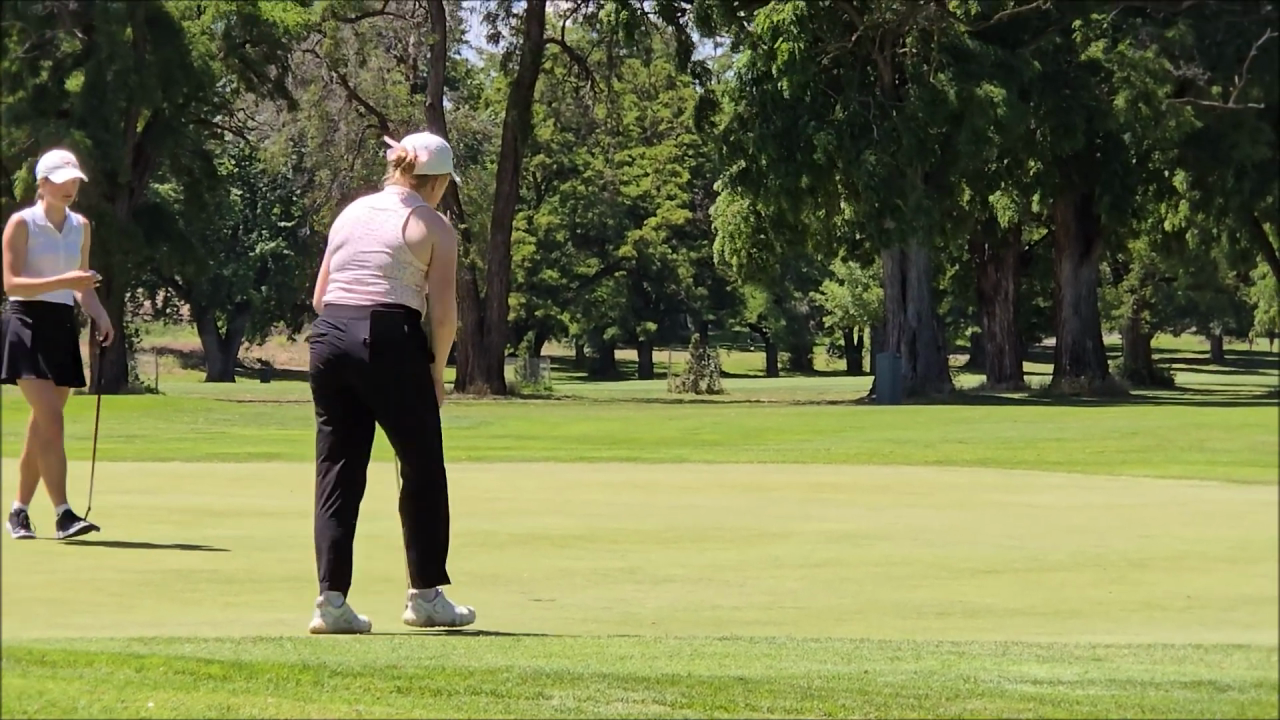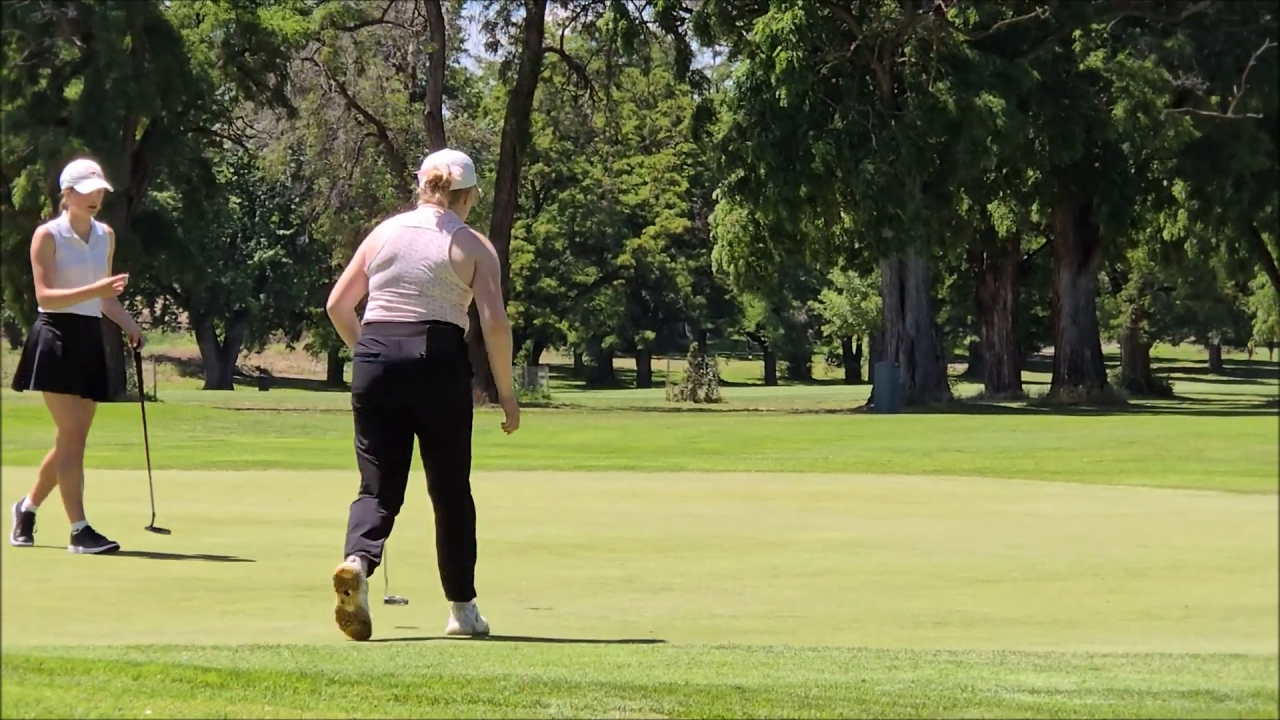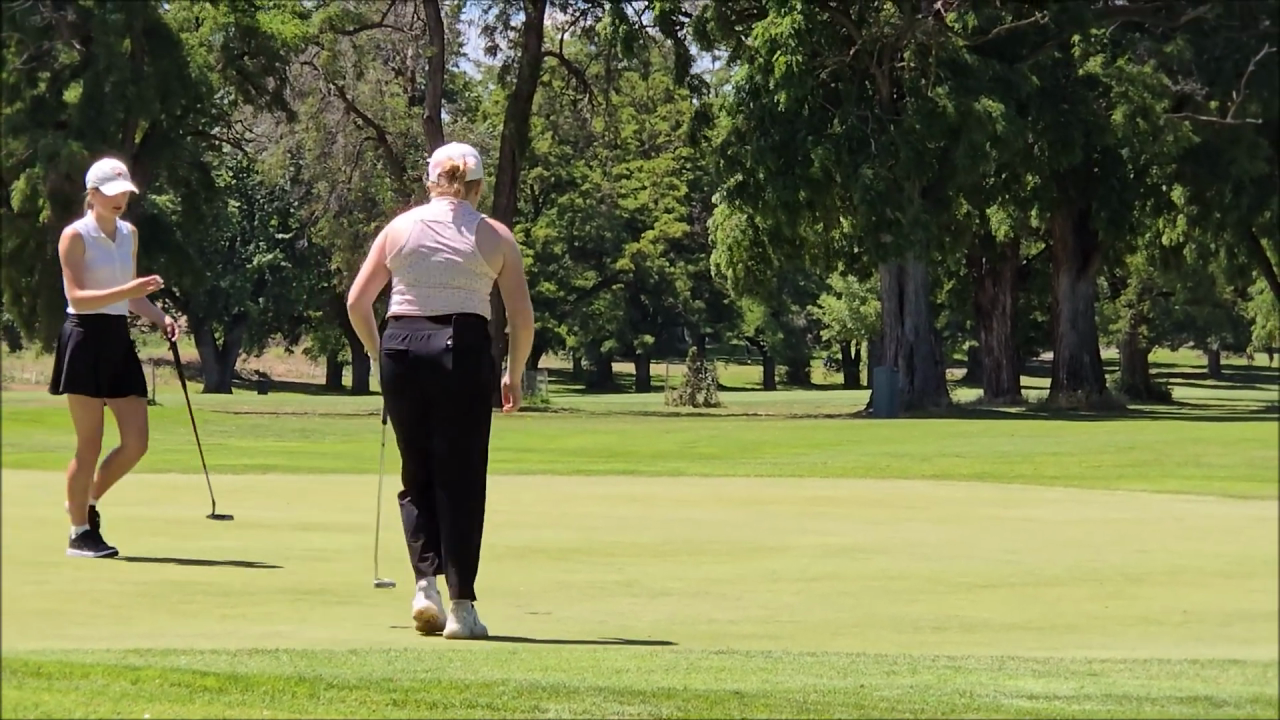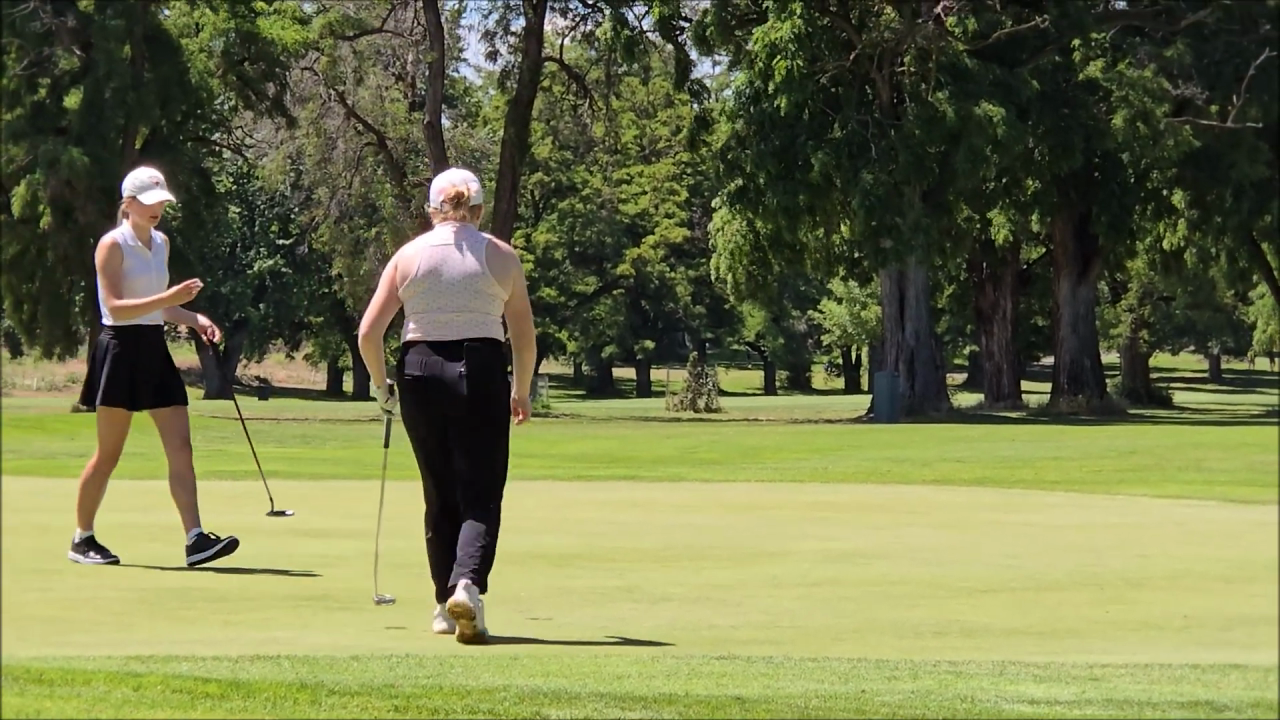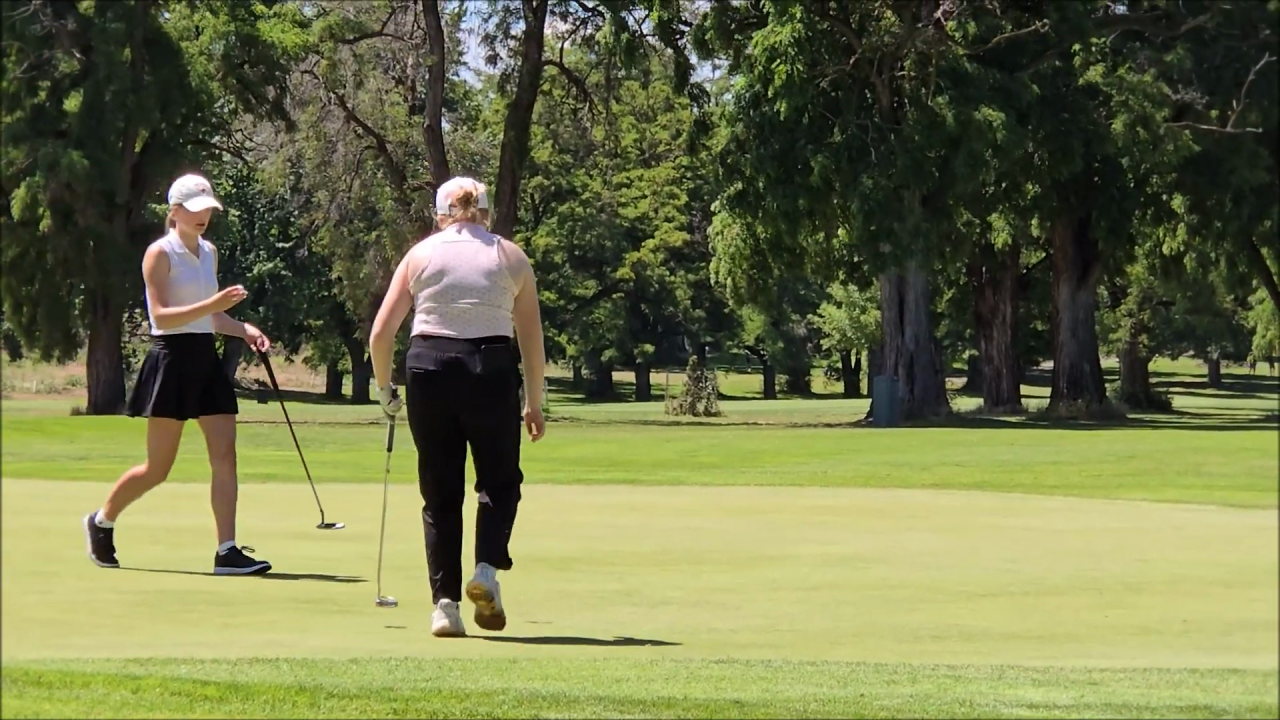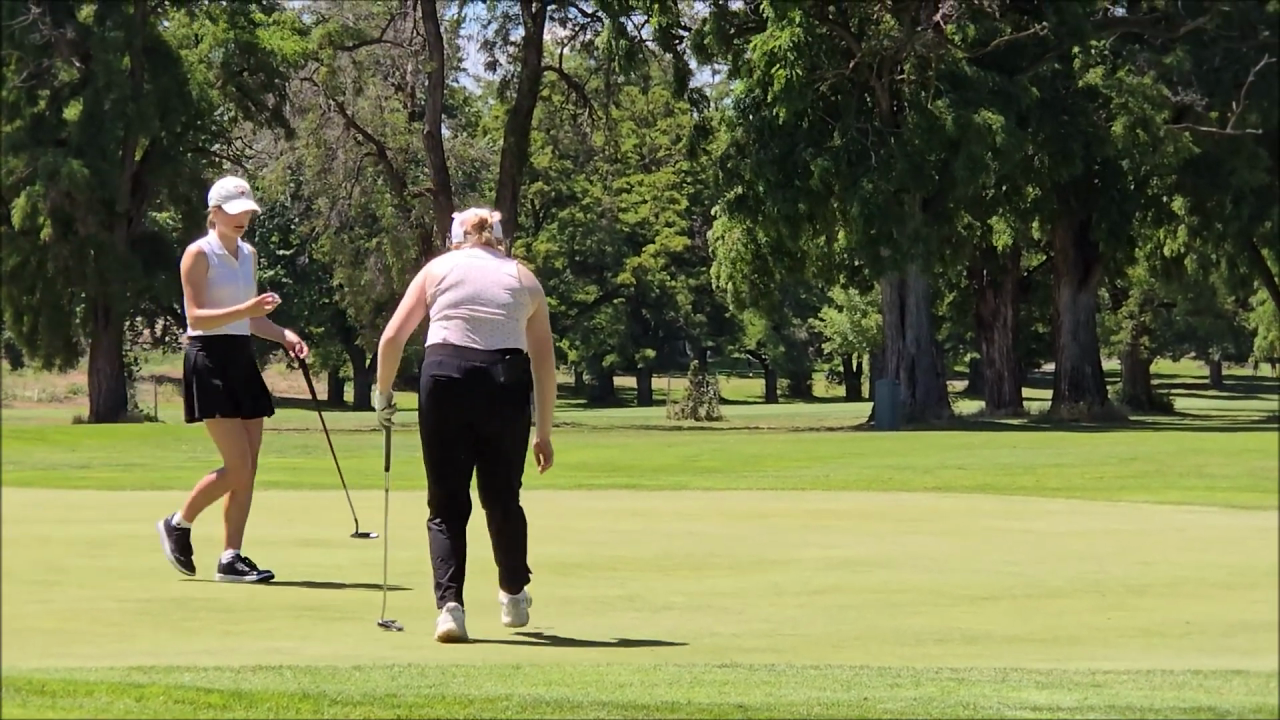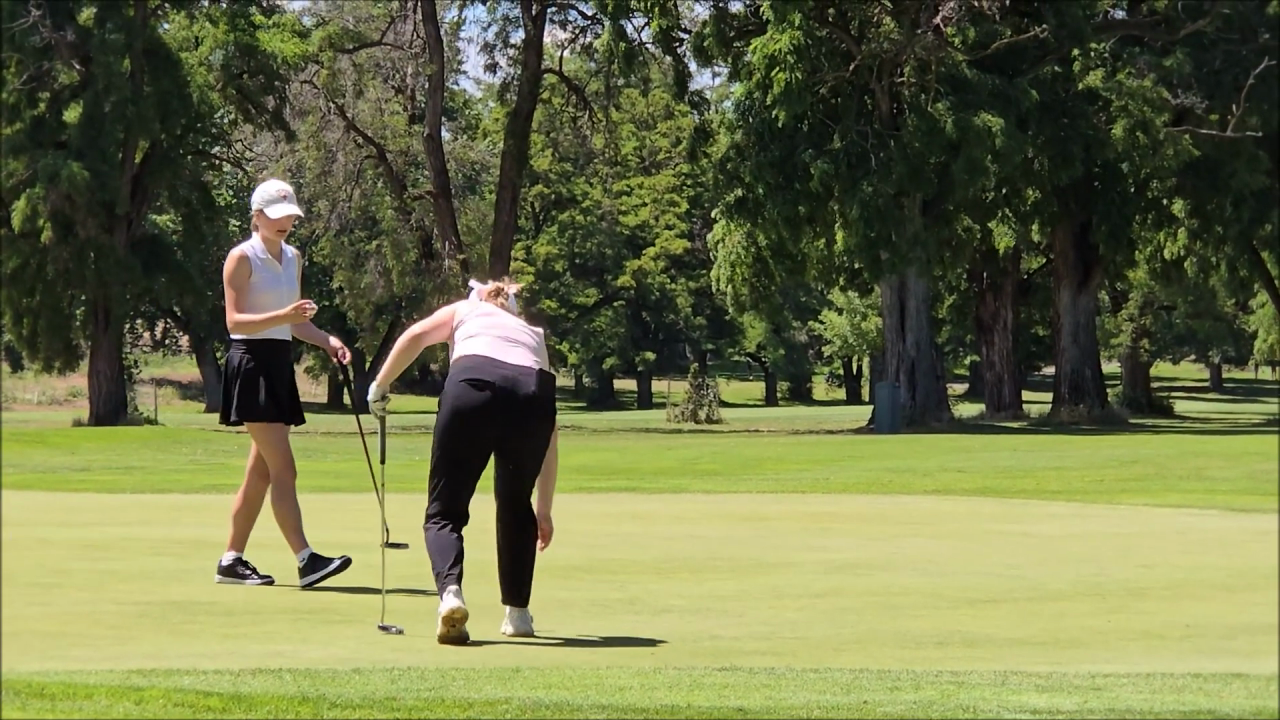
dt=0.2s
person 1, frame 1
left shoulder: (351, 212)
right shoulder: (434, 225)
left elbow: (320, 295)
right elbow: (444, 311)
right wrist: (436, 371)
left hip: (329, 338)
right hip: (389, 344)
left knee: (338, 475)
right knee: (423, 473)
left ankle: (332, 600)
right ankle: (426, 596)
person 1, frame 2
left shoulder: (384, 231)
right shoulder: (474, 245)
left elbow: (337, 305)
right elbow: (495, 325)
right wrist: (507, 393)
left hip: (376, 357)
right hip: (438, 360)
left knee: (378, 485)
right knee: (451, 490)
left ankle: (357, 563)
right ankle: (462, 608)
person 1, frame 3
left shoulder: (400, 226)
right shoulder: (495, 234)
left elbow: (357, 302)
right elbow: (522, 317)
left wrist: (381, 352)
right wrist: (514, 374)
left hip: (403, 349)
right hip: (464, 353)
left knee: (419, 479)
right knee: (462, 484)
left ankle: (426, 588)
right ankle: (461, 608)
person 1, frame 4
left shoulder: (409, 254)
right shoulder: (502, 255)
left elbow: (368, 332)
right elbow: (524, 337)
left wrist: (380, 383)
right wrist: (521, 390)
left hip: (420, 374)
right hip: (479, 376)
left knee: (441, 498)
right knee: (480, 500)
left ankle: (446, 607)
right ankle: (466, 589)
person 1, frame 5
left shoulder: (421, 253)
right shoulder: (512, 255)
left elbow: (381, 333)
right elbow: (531, 339)
left wrist: (385, 389)
right wrist: (534, 404)
left hip: (428, 368)
right hip: (492, 370)
left knee: (441, 496)
right knee: (499, 484)
left ankle: (446, 605)
right ankle: (485, 571)
person 1, frame 6
left shoulder: (437, 267)
right shoulder: (525, 278)
left elbow: (392, 338)
right elbow: (544, 362)
left wrist: (383, 395)
right wrist: (543, 432)
left hip: (445, 376)
right hip: (506, 382)
left knee: (447, 505)
right knee: (502, 497)
left ankle: (450, 607)
right ankle: (514, 598)
person 1, frame 7
left shoulder: (464, 309)
right shoulder: (533, 335)
left elbow: (414, 335)
right elbow: (550, 432)
left wrist: (379, 385)
right wrist: (545, 510)
left hip: (471, 388)
right hip: (531, 394)
left knee: (443, 512)
right knee: (516, 509)
left ankle: (451, 594)
right ankle: (517, 613)
person 2, frame 1
left shoulder: (81, 226)
left wrist: (101, 315)
right wrist: (63, 279)
left hip: (63, 328)
left knee: (41, 430)
right knee: (51, 421)
right ankle: (62, 514)
person 2, frame 2
left shoulder: (106, 235)
right shoulder: (47, 235)
right elbow: (45, 297)
left wrist: (128, 322)
right wrist: (94, 289)
left hip: (90, 340)
right hip: (55, 338)
left knee: (69, 442)
right knee: (74, 439)
left ankle: (27, 507)
right ankle: (80, 531)
person 2, frame 3
left shoulder: (129, 233)
right shoulder: (75, 235)
right elbow: (77, 297)
left wrist: (159, 315)
right wrist: (127, 289)
left hip: (118, 339)
right hip: (85, 339)
left knee: (137, 442)
right knee: (89, 445)
left ankle: (87, 502)
right ankle: (80, 533)
person 2, frame 4
left shoulder: (161, 242)
right shoulder: (112, 244)
right elbow: (116, 308)
left wrist: (196, 319)
right wrist: (168, 296)
left hip: (155, 350)
right hip: (121, 350)
left knee: (181, 450)
right knee: (109, 455)
left ankle: (195, 539)
right ankle: (82, 538)
person 2, frame 5
left shoulder: (209, 251)
right shoulder: (159, 253)
right elbow: (162, 317)
left wrist: (245, 328)
right wrist: (213, 303)
left hip: (206, 360)
right hip: (172, 359)
left knee: (225, 458)
right knee: (158, 468)
left ankle: (227, 551)
right ankle: (102, 521)
person 2, frame 6
left shoulder: (248, 254)
right shoulder: (198, 253)
right elbow: (196, 317)
left wrist: (285, 334)
right wrist: (244, 308)
left hip: (242, 360)
right hip: (210, 360)
left knee: (248, 467)
right knee: (237, 469)
left ankle: (231, 557)
right ankle: (178, 523)
person 2, frame 7
left shoulder: (293, 258)
right shoulder: (242, 257)
right elbow: (235, 322)
left wrist: (327, 340)
right wrist: (283, 314)
left hip: (280, 364)
right hip: (252, 364)
left knee: (261, 473)
right knee: (284, 470)
left ankle: (231, 560)
right ankle: (305, 560)
